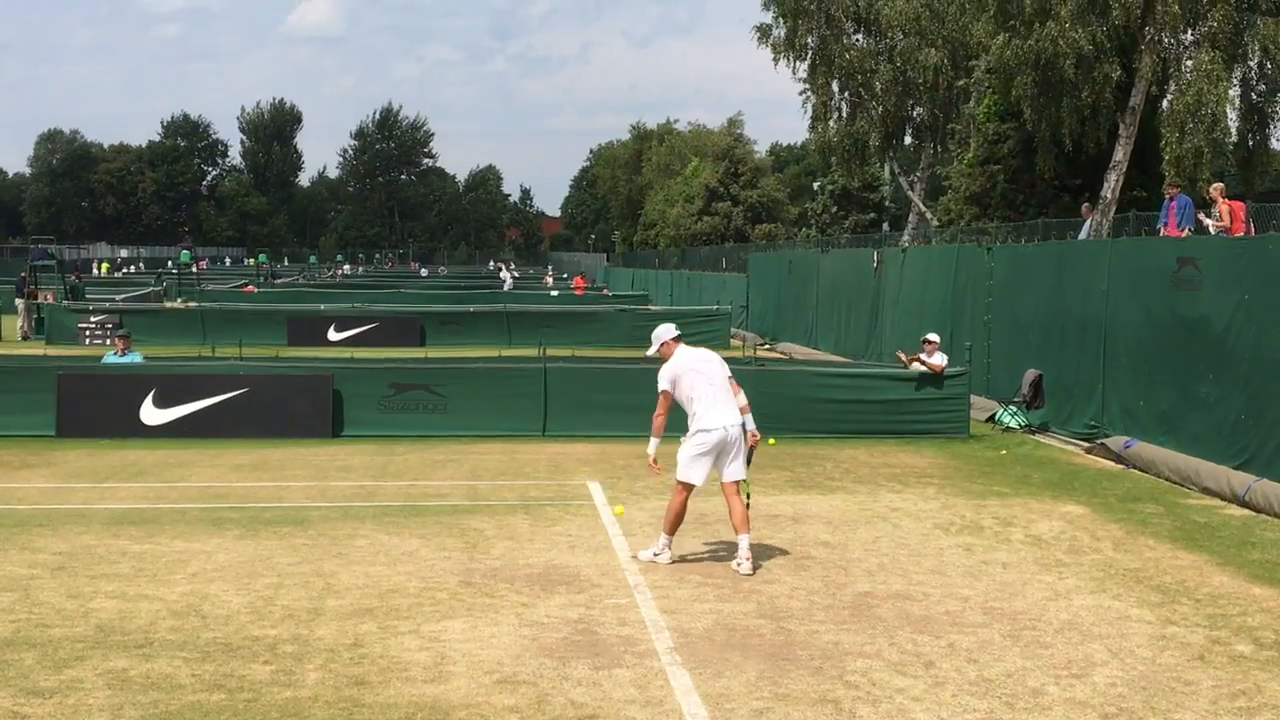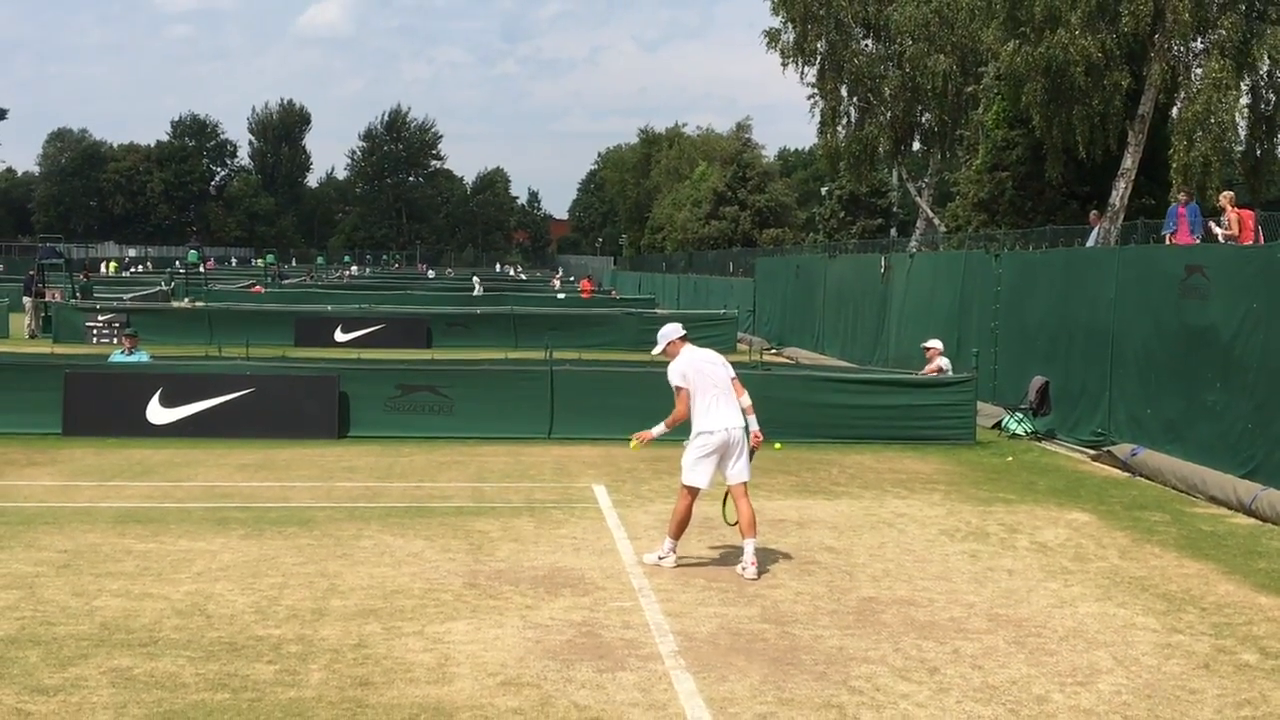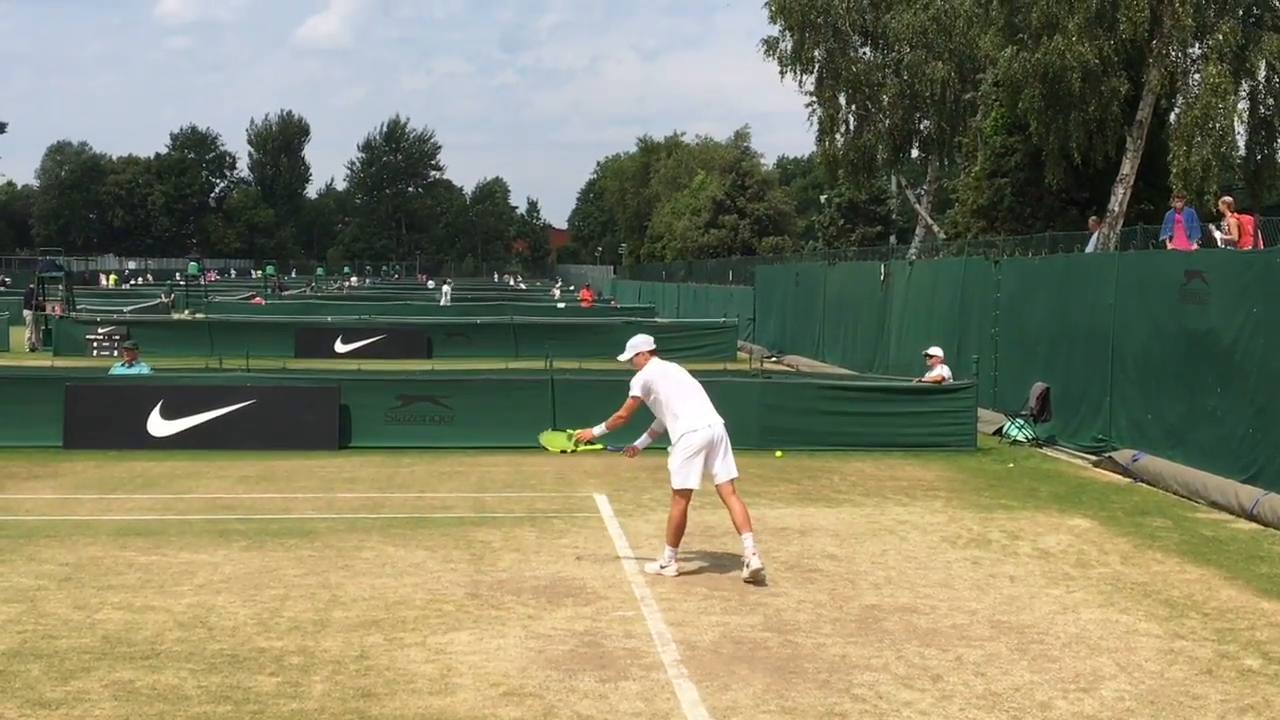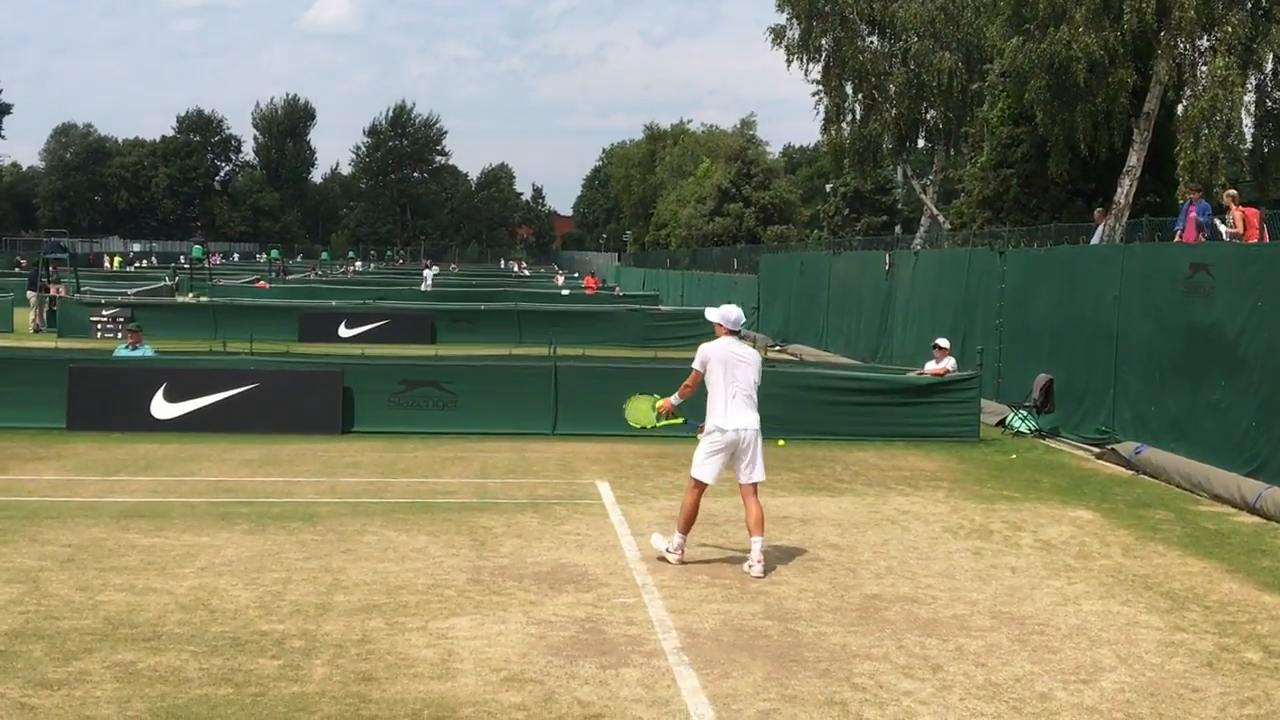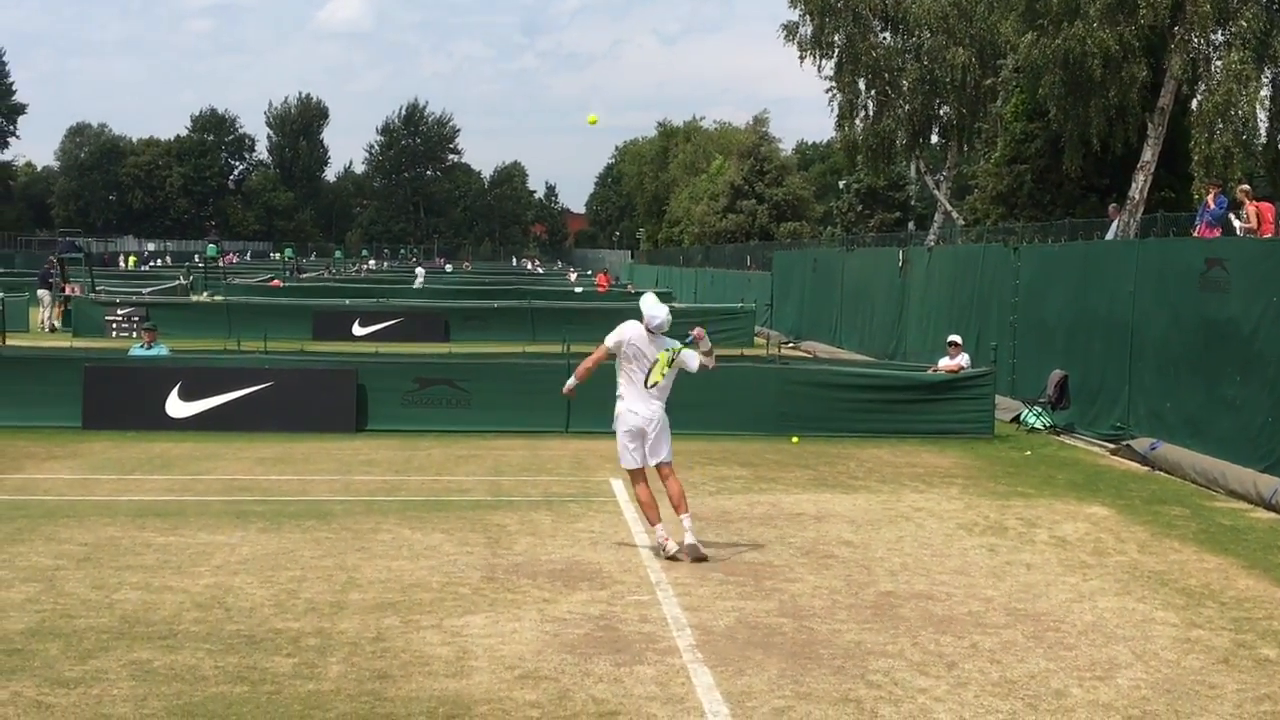
dt=1s
person 1, frame 1
left shoulder: (670, 368)
right shoulder: (711, 355)
left elbow: (661, 414)
right elbow: (737, 393)
left wrist: (652, 450)
right wrist: (751, 427)
left hip: (706, 431)
right hip: (733, 428)
left knee: (681, 491)
right knee: (733, 493)
left ankle: (662, 549)
right ankle: (744, 556)
person 1, frame 2
left shoulder: (678, 365)
right shoulder: (715, 356)
left elbow: (682, 411)
right elbow: (741, 393)
left wrist: (655, 432)
right wrist: (754, 427)
left hip: (708, 433)
right hip: (735, 429)
left knee: (687, 495)
right knee: (741, 495)
left ankle: (667, 552)
right ankle: (749, 560)
person 1, frame 3
left shoulder: (644, 376)
right shoulder: (673, 369)
left elbow: (623, 415)
left wrist: (594, 432)
right wrist: (638, 444)
left hip: (691, 434)
right hip: (716, 428)
left knee: (680, 500)
right knee: (729, 494)
left ankle: (669, 561)
right ankle: (751, 555)
person 1, frame 4
left shoulder: (708, 349)
right shoulder: (754, 355)
left elbow: (690, 386)
left wrist: (672, 401)
left hip: (721, 431)
right hip: (750, 429)
left knee: (695, 488)
right knee: (750, 495)
left ankle: (675, 548)
right ankle: (756, 558)
person 1, frame 5
left shoulder: (629, 331)
right shoulder: (674, 350)
left elbow: (592, 363)
right elbow: (708, 363)
left wrist: (571, 383)
right wrist: (704, 340)
left hip: (628, 417)
right hip: (655, 417)
left knee: (639, 479)
right knee: (667, 473)
left ankle: (665, 540)
right ankle: (688, 534)
